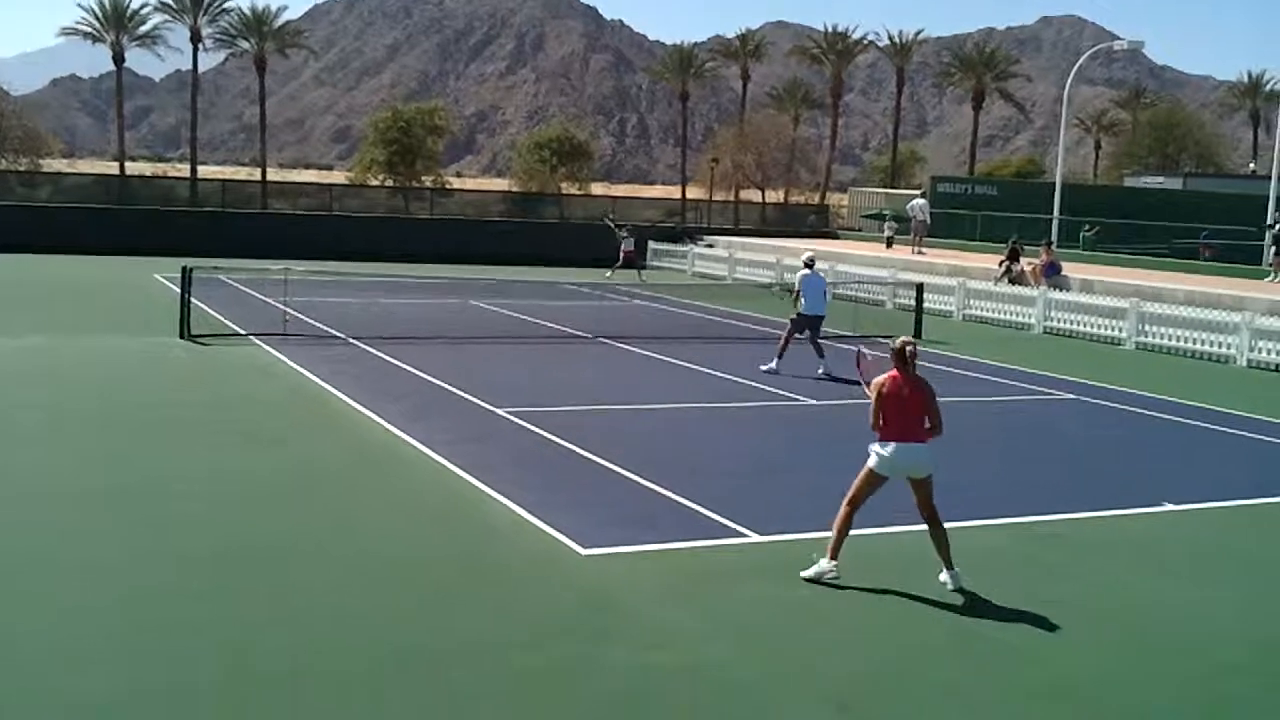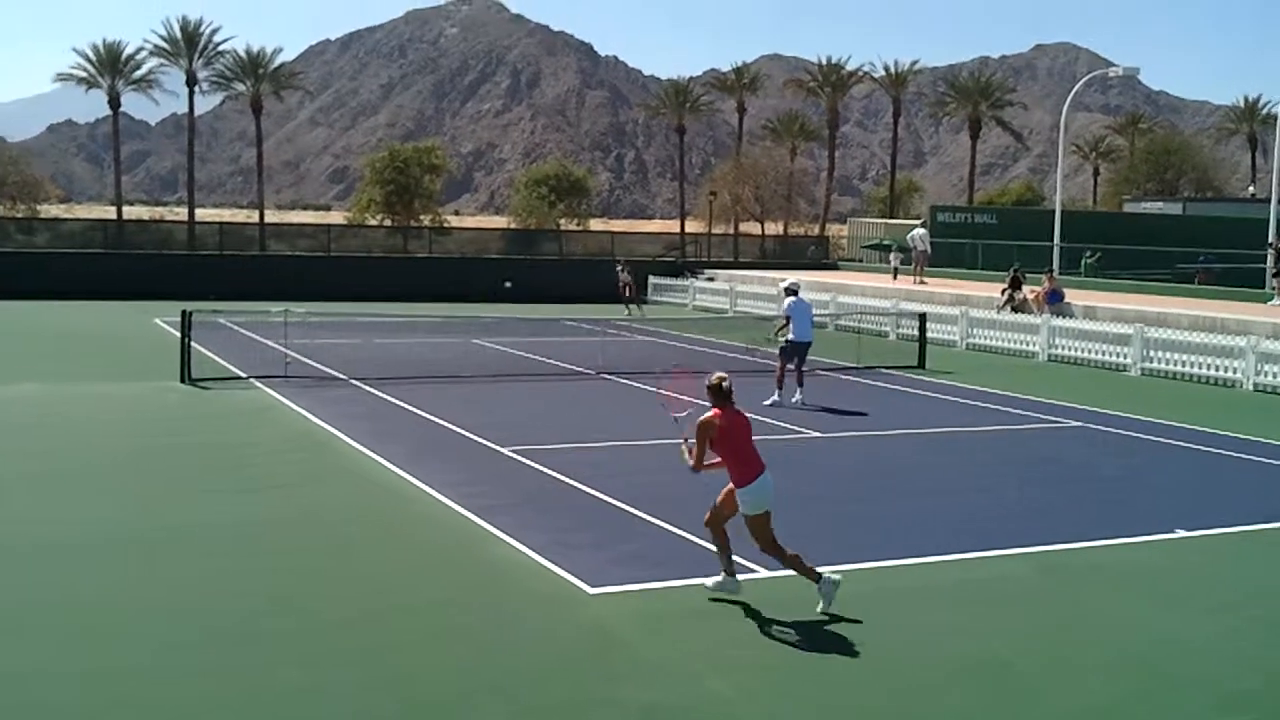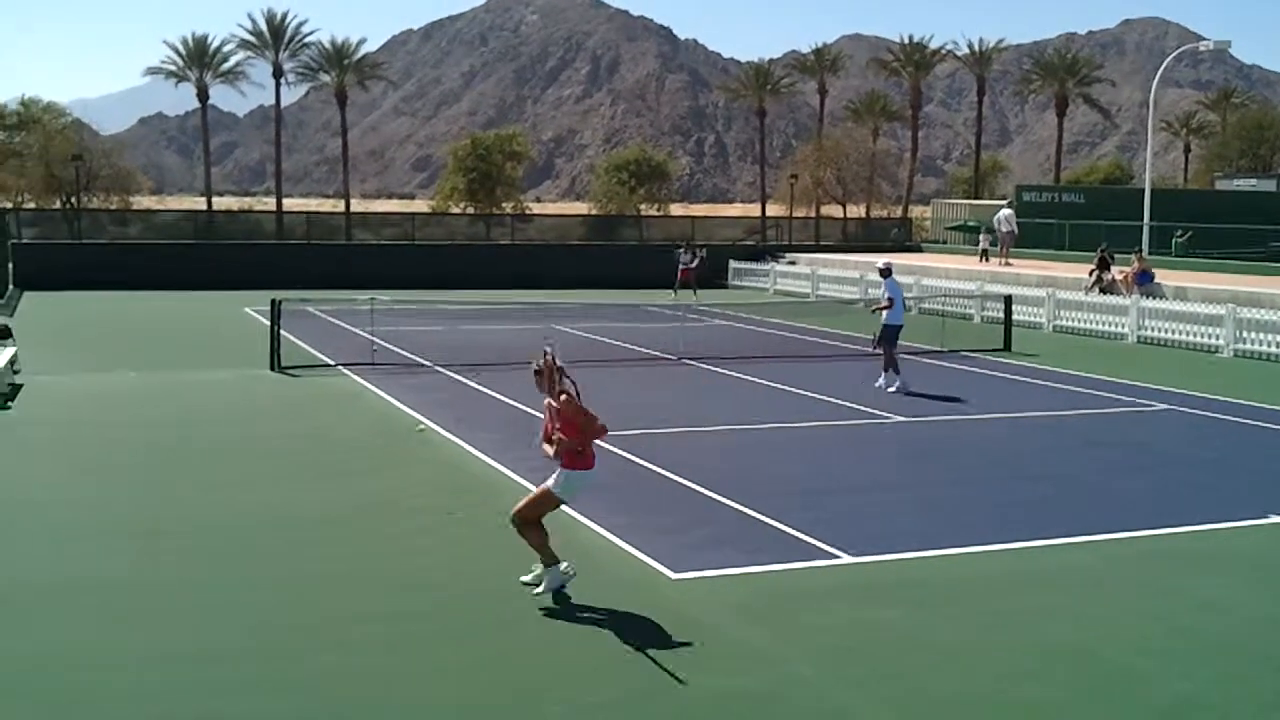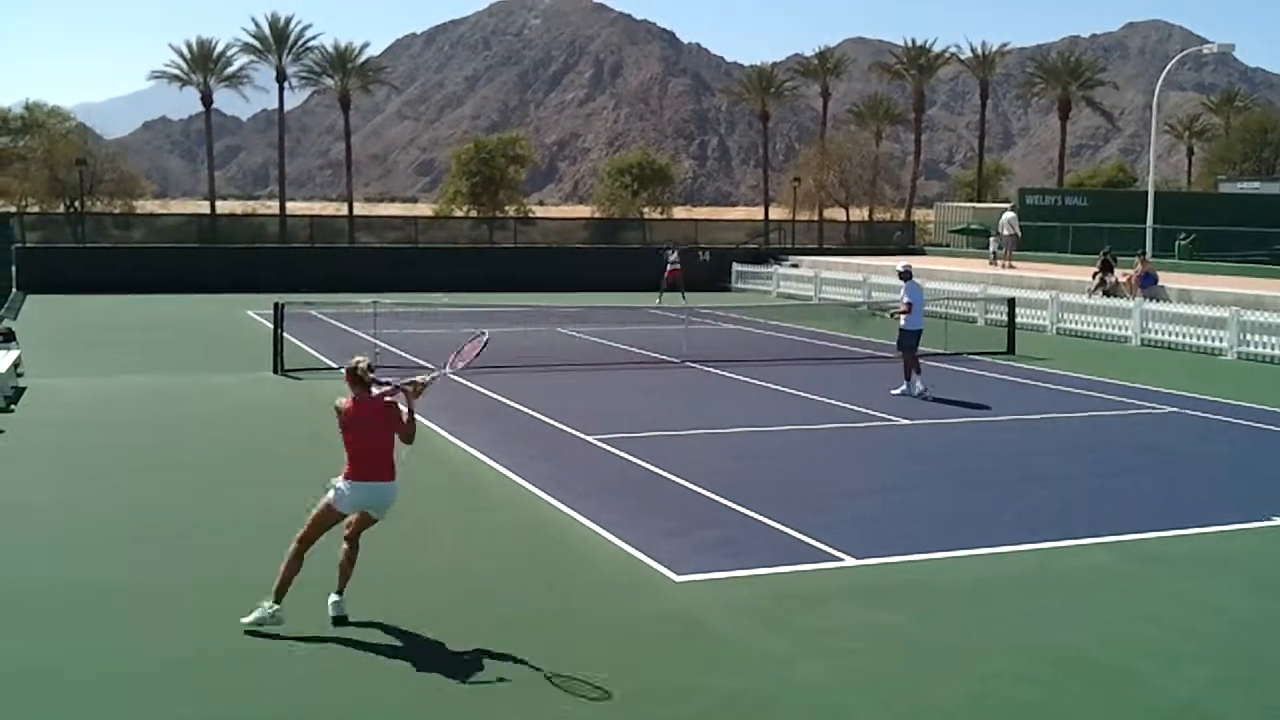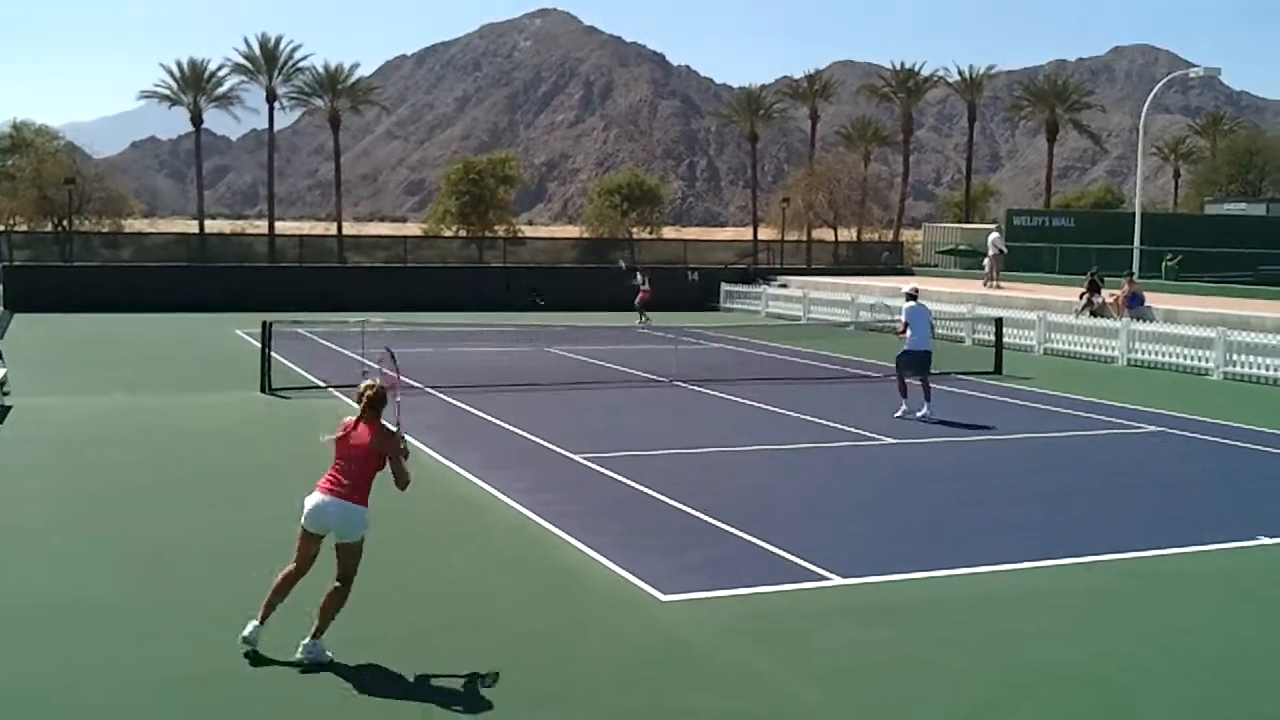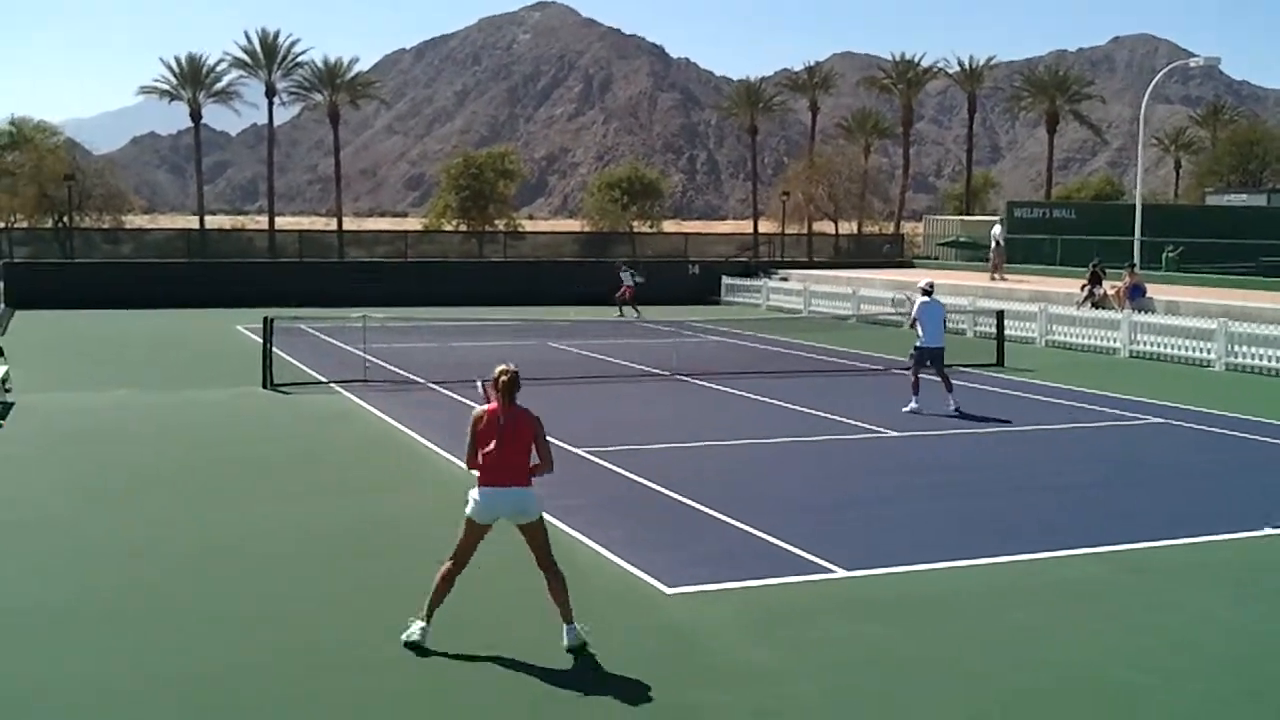
dt=0.5s
person 1, frame 1
left shoulder: (881, 383)
right shoulder: (924, 386)
left elbow: (876, 425)
right elbow: (937, 429)
left hip: (890, 452)
right hip: (919, 453)
left knee: (850, 504)
right knee: (928, 514)
left ankle: (829, 563)
right ankle: (950, 572)
person 1, frame 2
left shoulder: (706, 422)
right shoulder: (740, 416)
left elbow: (695, 466)
left wrist: (686, 450)
right wrist: (708, 463)
left hip: (750, 490)
right hip: (759, 480)
left knee: (769, 546)
right knee: (712, 522)
left ankle: (821, 581)
right ankle: (729, 578)
person 1, frame 3
left shoulder: (566, 402)
right shoulder: (550, 404)
left elbow: (600, 429)
right elbow: (546, 441)
left wrist: (565, 444)
right wrist: (553, 450)
left hip: (574, 475)
right hip: (570, 471)
left knee: (519, 517)
right knee: (531, 516)
left ankle: (554, 568)
right ankle: (548, 568)
person 1, frame 4
left shoulder: (343, 406)
right shoulder: (389, 405)
right elbow: (408, 438)
right wrist: (410, 402)
left hip: (353, 488)
right hip: (386, 491)
left knee: (302, 542)
right knee: (351, 536)
left ankle: (274, 607)
right ankle: (338, 599)
person 1, frame 5
left shoulder: (346, 425)
right shoulder: (388, 438)
right elbow: (402, 484)
right wrist: (402, 456)
left hip: (319, 502)
right hip: (351, 512)
left knee: (299, 568)
right knee: (344, 581)
left ankle: (256, 625)
right ankle: (312, 643)
person 1, frame 6
left shoulder: (480, 415)
right shoulder: (530, 419)
left elbow: (471, 463)
right elbow: (547, 466)
left hip: (486, 495)
right hip: (521, 496)
left knee: (457, 561)
right knee: (546, 563)
left ankle: (421, 625)
right ankle: (570, 628)
